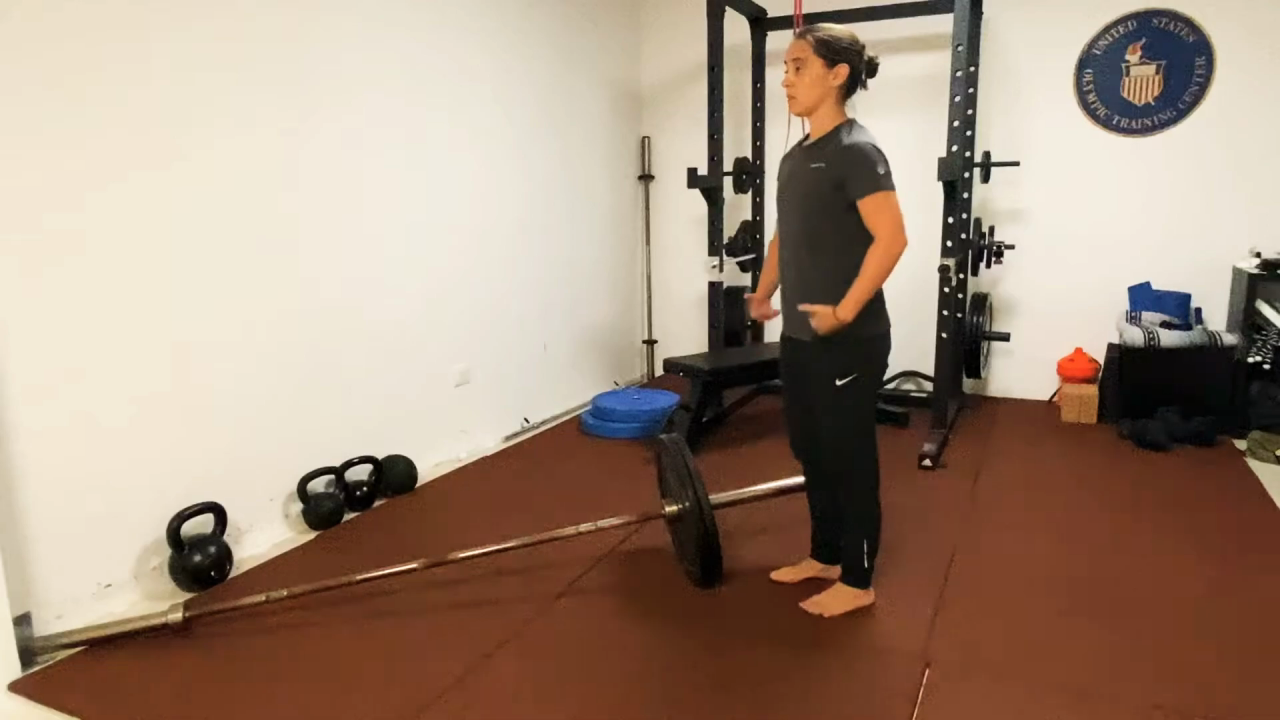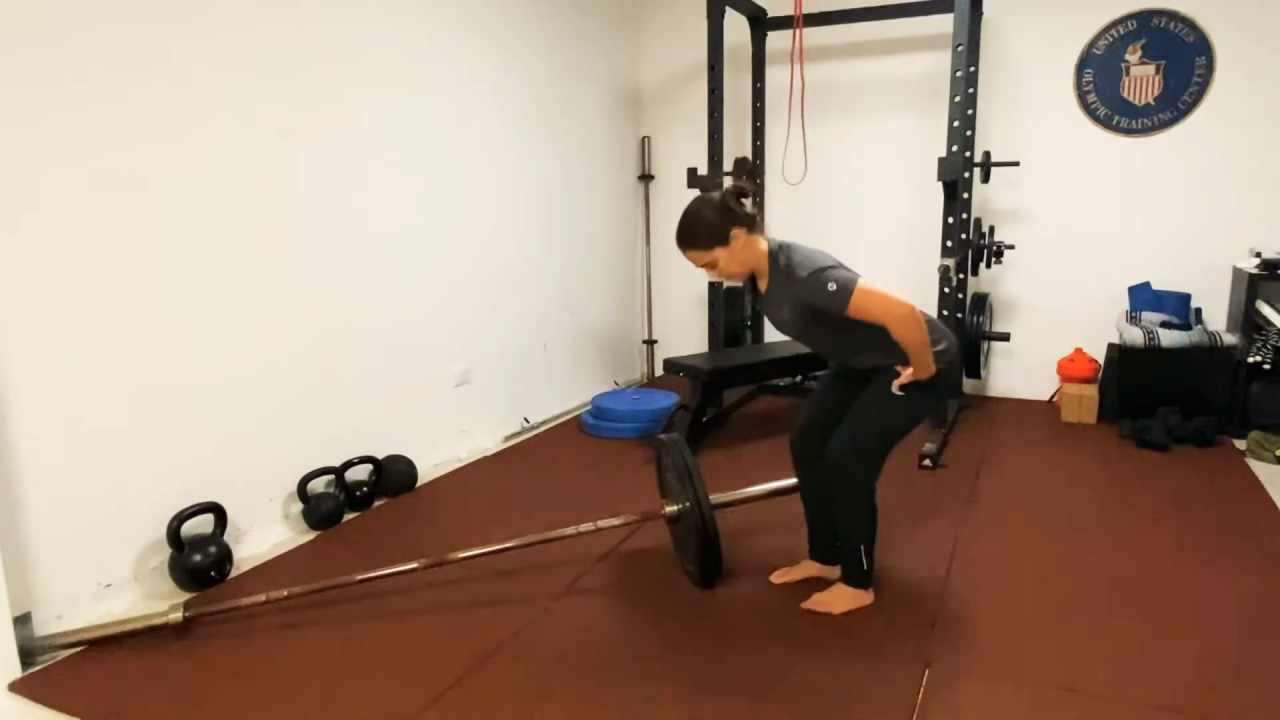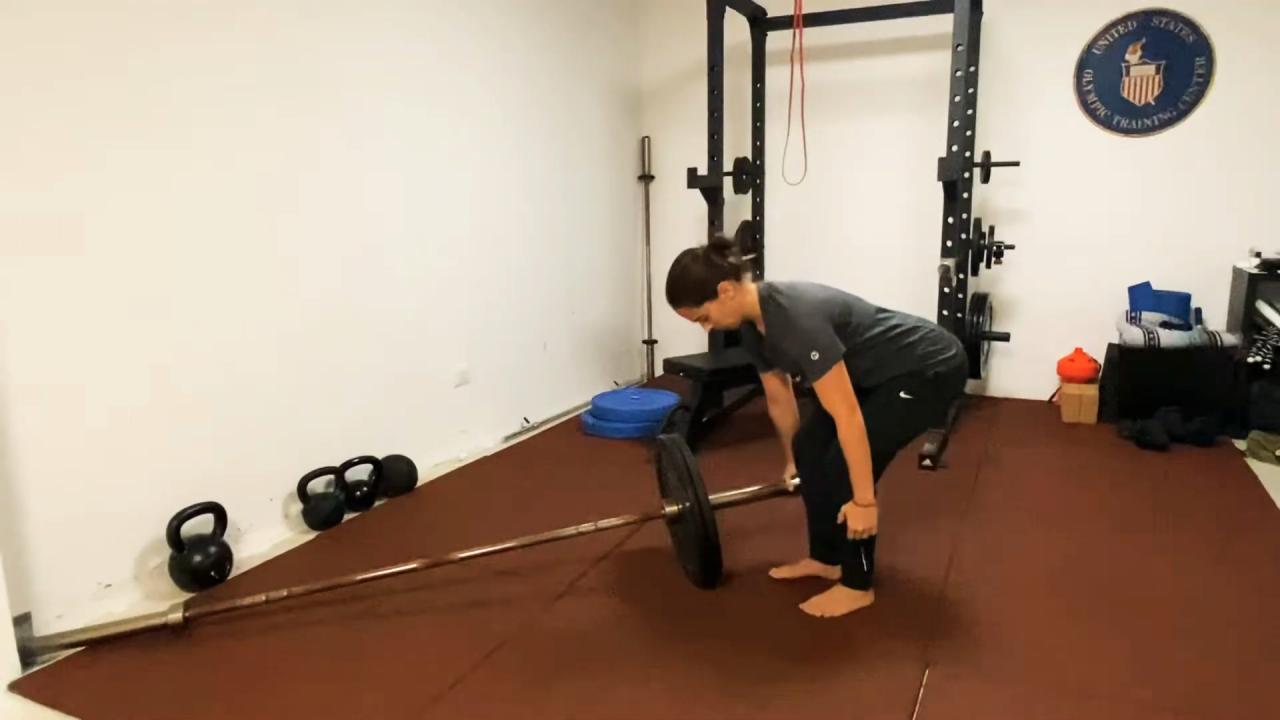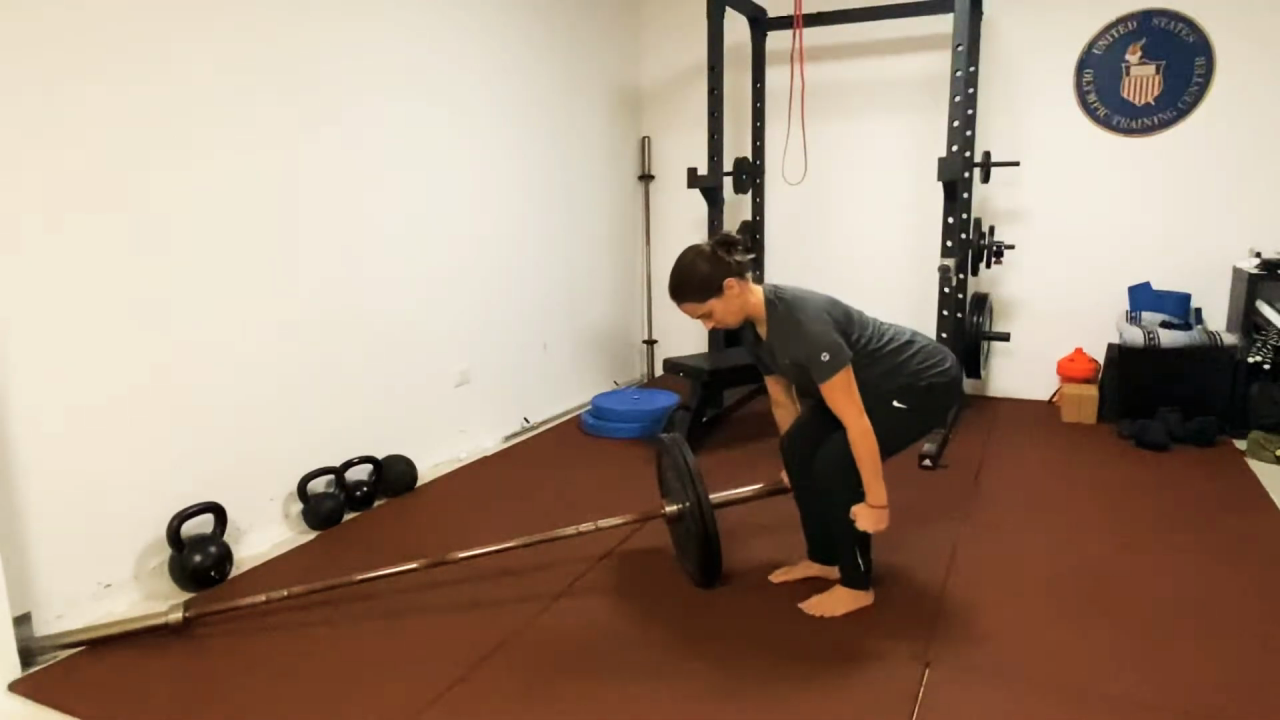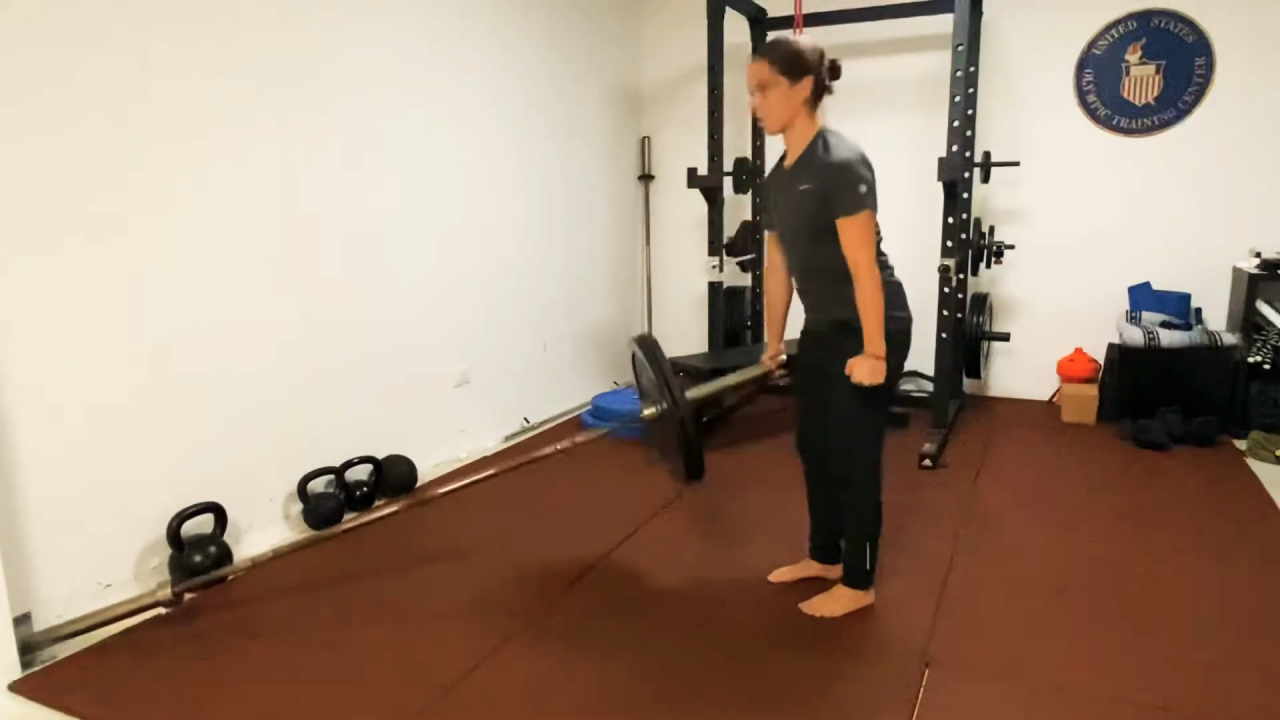
dt=1s
person 1, frame 1
left shoulder: (855, 152)
right shoulder: (796, 156)
left elbow: (890, 239)
left wrist: (846, 310)
right wrist: (764, 292)
left hip: (848, 341)
right hip: (800, 336)
left knee: (848, 457)
right knee: (811, 452)
left ankle: (857, 582)
right ankle: (824, 556)
person 1, frame 2
left shoulder: (803, 274)
right shoulder: (759, 276)
left elbow: (903, 314)
left wrist: (922, 370)
left hip: (918, 359)
right hip: (862, 360)
left knee: (847, 458)
right knee: (807, 445)
left ankle: (857, 584)
right ankle: (824, 558)
person 1, frame 3
left shoulder: (796, 318)
right shoulder: (753, 323)
left elbow: (848, 417)
right elbow: (779, 397)
left wrist: (864, 500)
right wrist: (793, 459)
left hip: (931, 369)
right hip: (879, 371)
left knee: (844, 462)
right knee: (810, 448)
left ankle: (857, 585)
right ankle: (824, 558)
person 1, frame 4
left shoulder: (803, 322)
right shoulder: (756, 327)
left elbow: (856, 421)
right elbow: (782, 400)
left wrist: (876, 501)
right wrist: (793, 460)
left hip: (927, 381)
right hip: (876, 381)
left knee: (835, 465)
right knee: (797, 449)
left ankle: (857, 586)
right ankle: (823, 558)
person 1, frame 5
left shoulder: (841, 164)
right shoulder: (777, 176)
left elbow: (865, 266)
right elbow: (777, 266)
left wrist: (875, 352)
right wrist: (773, 343)
left hip: (867, 329)
right hip: (822, 329)
left knee: (854, 456)
right knee: (814, 448)
left ankle: (858, 583)
right ankle: (823, 556)
